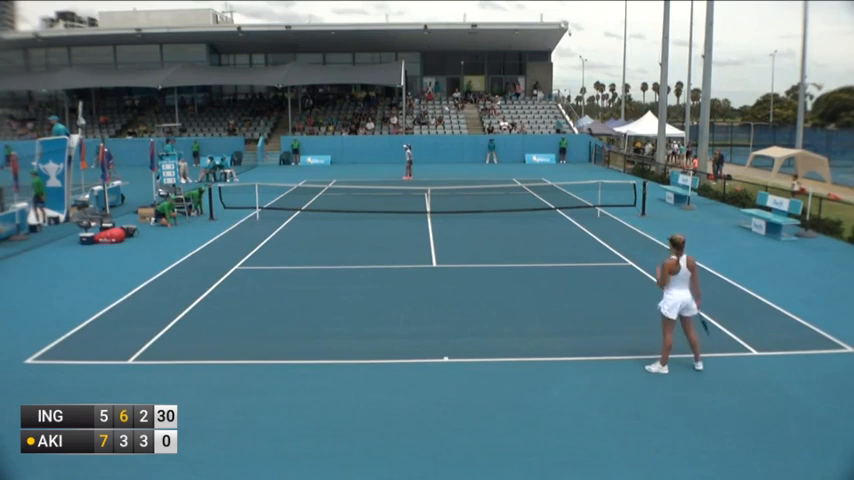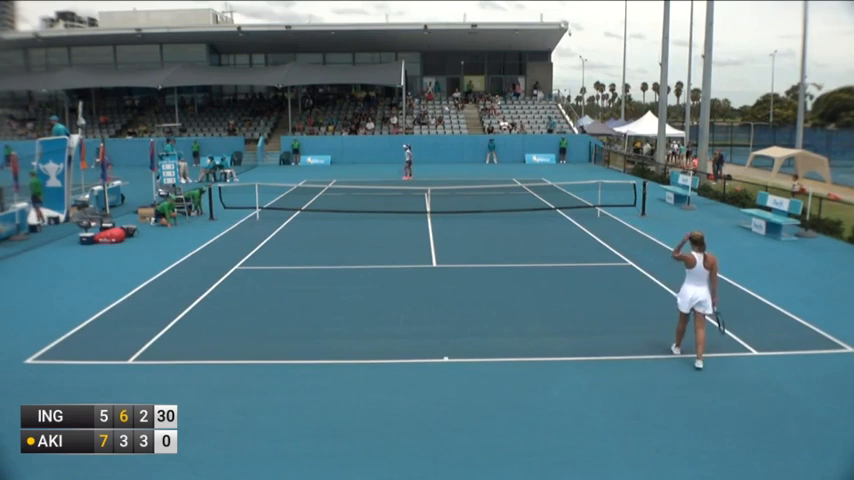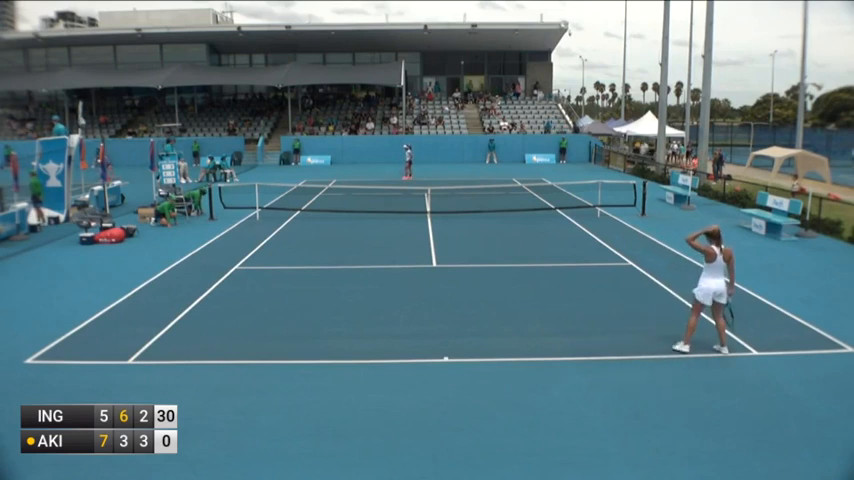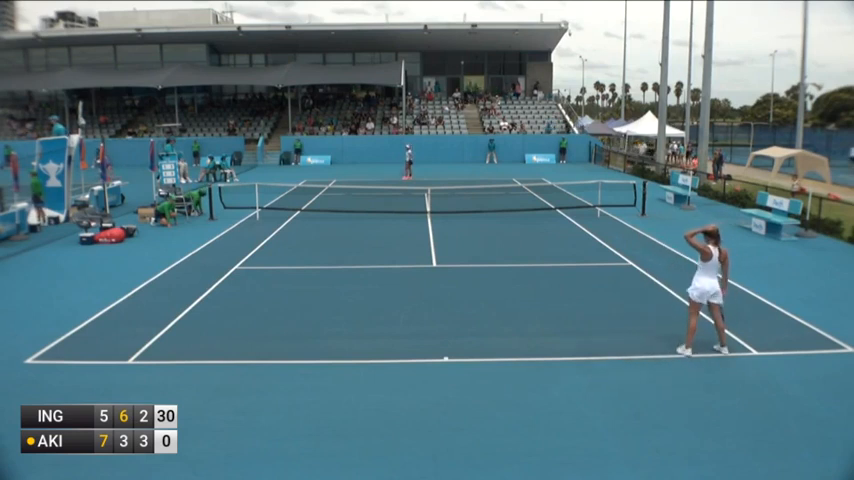
dt=0.7s
person 1, frame 1
left shoulder: (668, 263)
right shoulder: (691, 261)
left elbow: (661, 284)
right elbow: (696, 284)
left wrist: (658, 272)
right wrist: (697, 299)
left hip: (672, 299)
right hip: (686, 298)
left knee: (667, 333)
right knee: (690, 331)
left ankle: (662, 365)
right ankle: (698, 362)
person 1, frame 2
left shoulder: (687, 257)
right shoulder: (712, 259)
left elbow: (674, 255)
right elbow: (714, 281)
left wrist: (682, 242)
right wrist: (714, 297)
left hip: (688, 292)
right hip: (702, 294)
left knee: (682, 322)
right knee: (700, 328)
left ankle: (677, 347)
right ankle: (699, 360)
person 1, frame 3
left shoulder: (708, 251)
right shoulder: (729, 252)
left elbow: (689, 240)
right elbow: (731, 272)
left wrist: (703, 231)
right wrist: (731, 287)
left hip: (706, 286)
right hip: (720, 286)
left knee: (694, 315)
right knee: (719, 317)
left ankle: (685, 344)
right ankle: (723, 346)
person 1, frame 4
left shoulder: (704, 249)
right shoulder: (724, 253)
left elbow: (687, 236)
right elbow: (725, 273)
left wrist: (702, 229)
right wrist: (723, 289)
left hip: (700, 285)
right hip: (714, 286)
left knee: (693, 317)
right knee: (717, 317)
left ankle: (687, 348)
right ankle: (723, 346)
